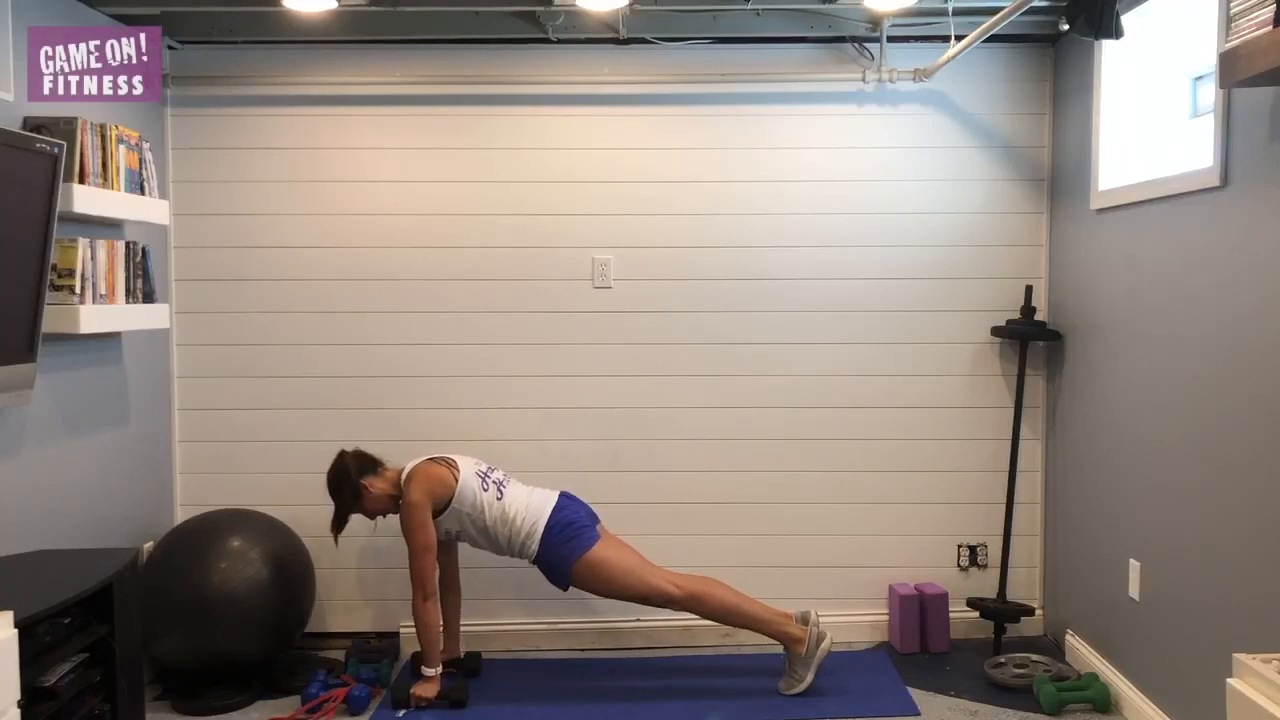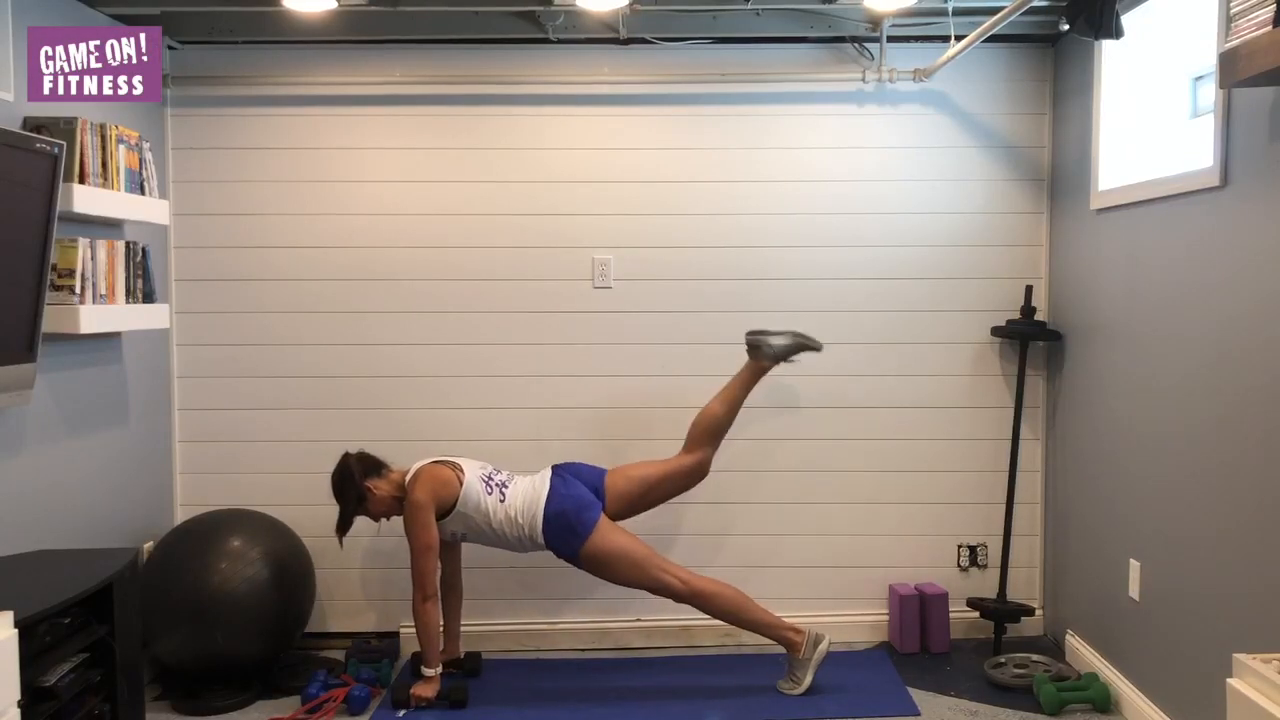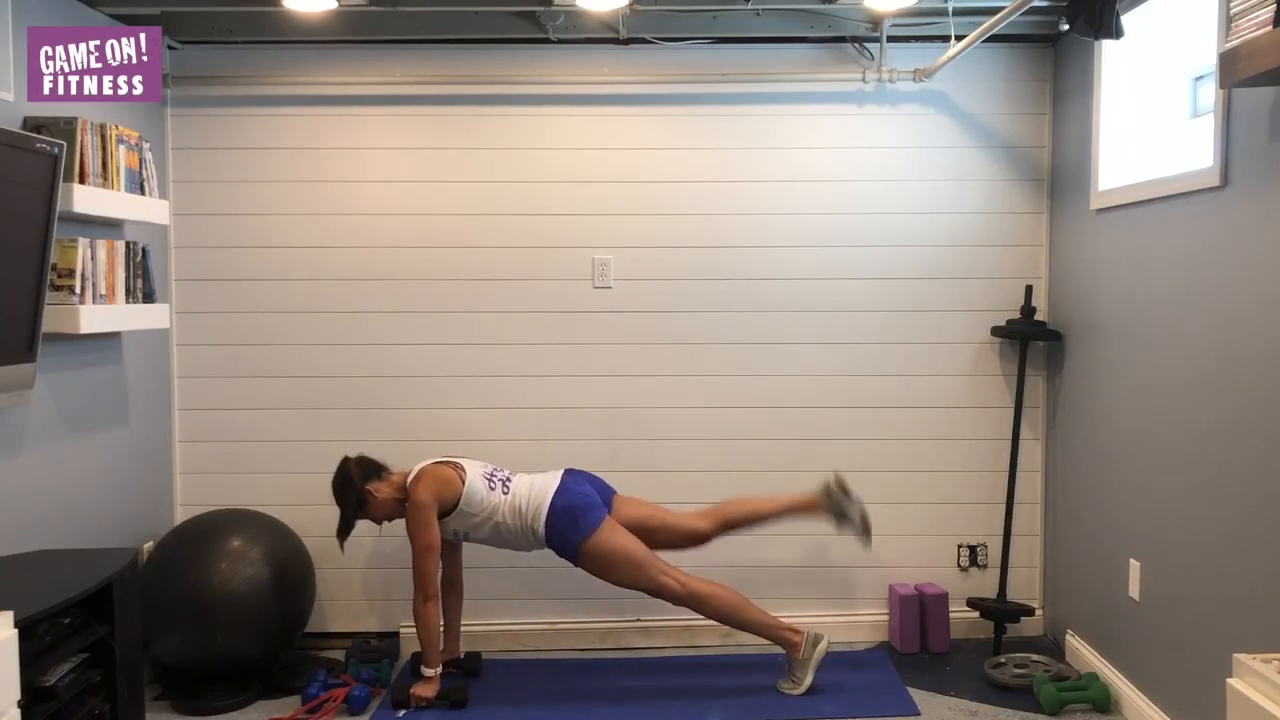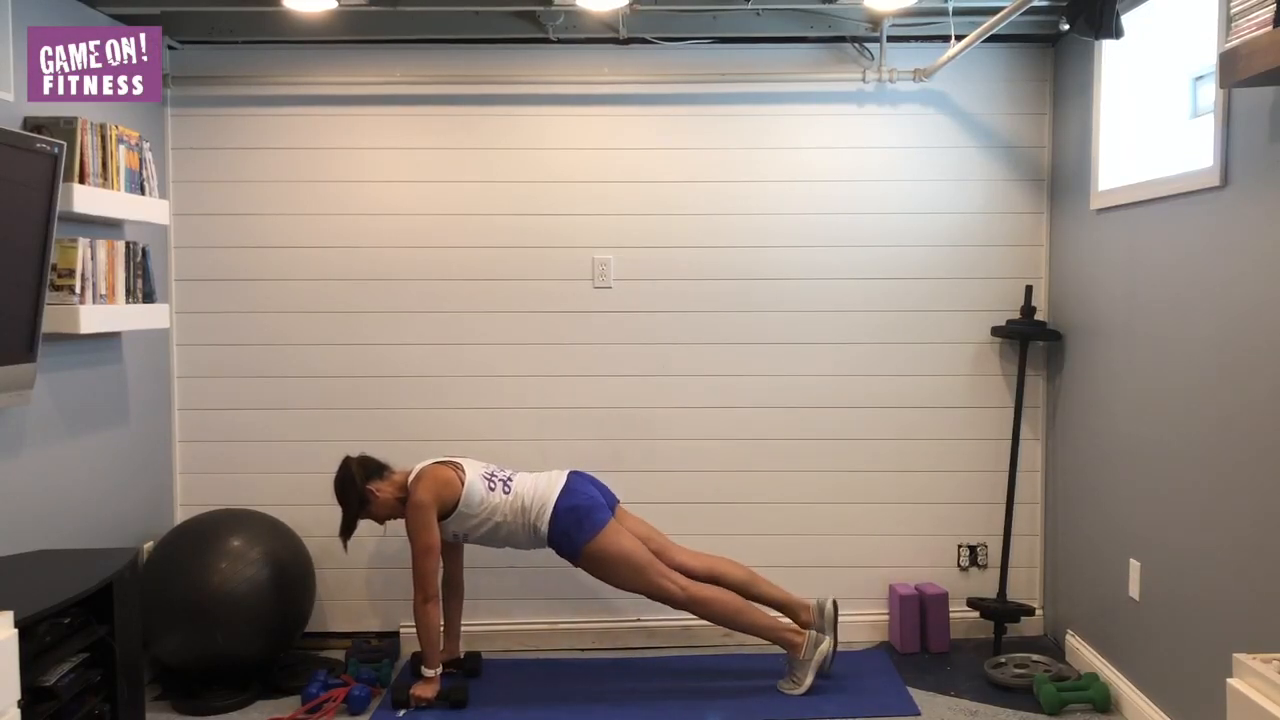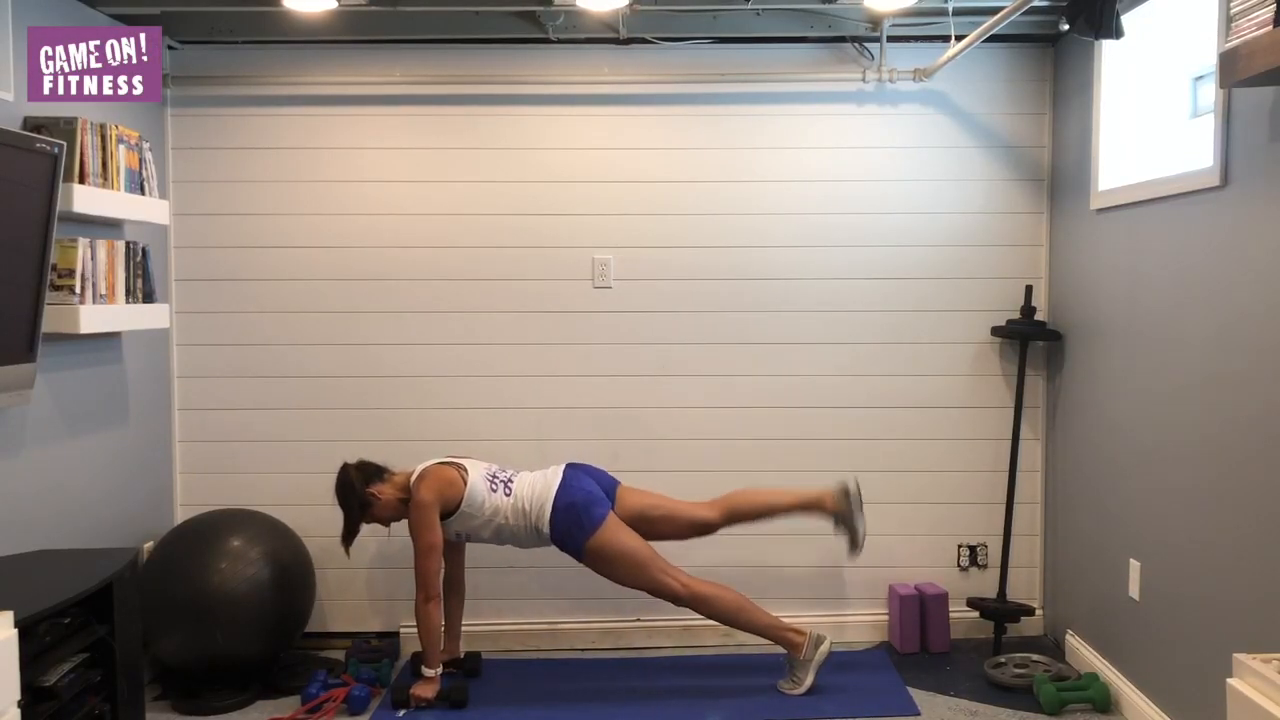
dt=1s
person 1, frame 1
left shoulder: (414, 494)
right shoulder: (429, 477)
left elbow: (425, 592)
right elbow: (448, 577)
left wrist: (430, 672)
right wrist: (451, 649)
left hip: (552, 535)
right hip: (559, 514)
left knee: (668, 590)
right knee: (667, 583)
left ankle: (796, 636)
right ankle: (791, 620)
person 1, frame 2
left shoulder: (417, 497)
right shoulder: (435, 481)
left elbow: (426, 595)
right elbow: (450, 582)
left wrist: (431, 673)
right wrist: (451, 650)
left hip: (560, 516)
right hip: (564, 485)
left knee: (676, 584)
right knee: (693, 461)
left ankle: (796, 640)
right ankle: (758, 361)
person 1, frame 3
left shoulder: (420, 496)
right shoulder: (434, 482)
left elbow: (428, 598)
right elbow: (451, 585)
left wrist: (430, 672)
right wrist: (451, 652)
left hip: (561, 514)
right hip: (570, 491)
left knee: (675, 585)
right knee: (705, 527)
left ankle: (797, 642)
right ankle: (821, 501)
person 1, frame 4
left shoulder: (419, 497)
right shoulder: (436, 482)
left elbow: (427, 595)
right elbow: (452, 581)
left wrist: (430, 673)
right wrist: (450, 649)
left hip: (564, 514)
right hip: (571, 492)
left knee: (674, 587)
right knee: (688, 564)
left ankle: (797, 641)
right ankle: (805, 611)
person 1, frame 5
left shoulder: (422, 496)
right shoulder: (438, 483)
left elbow: (429, 595)
right elbow: (453, 579)
left wrist: (430, 673)
right wrist: (452, 650)
left hip: (567, 509)
right hip: (572, 486)
left knee: (674, 584)
right knee: (709, 515)
left ankle: (799, 641)
right ankle: (829, 500)
